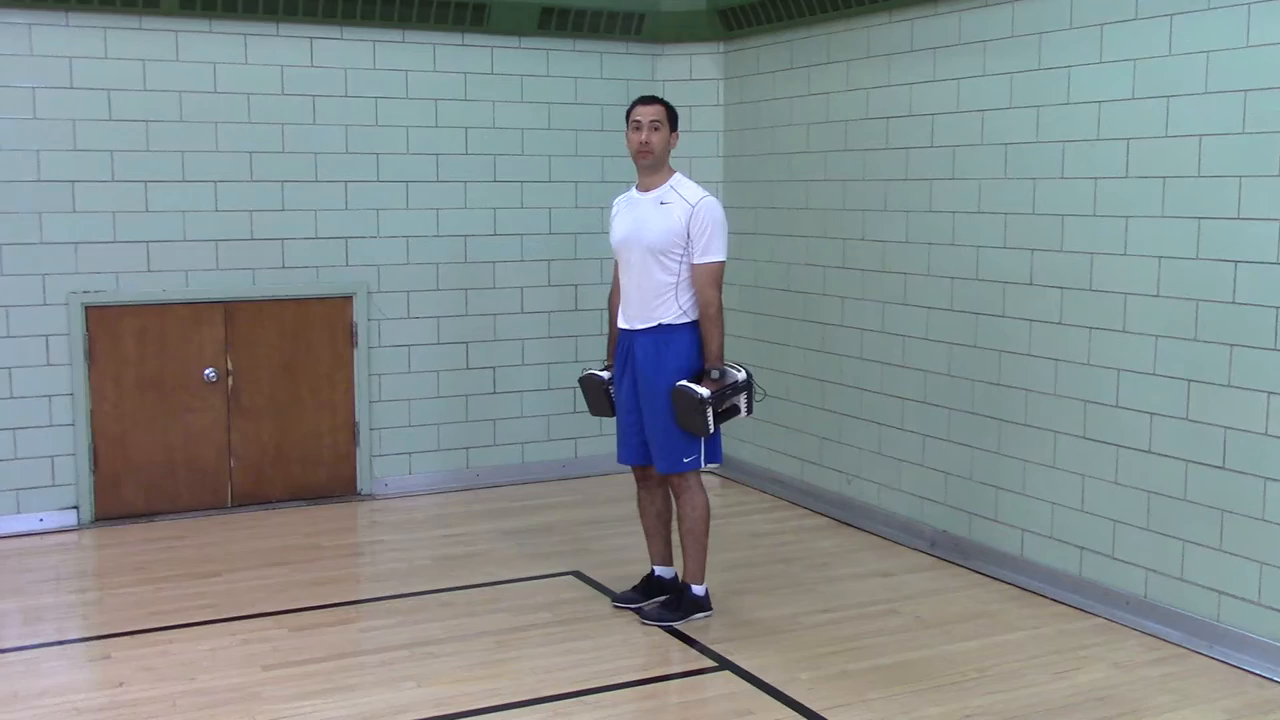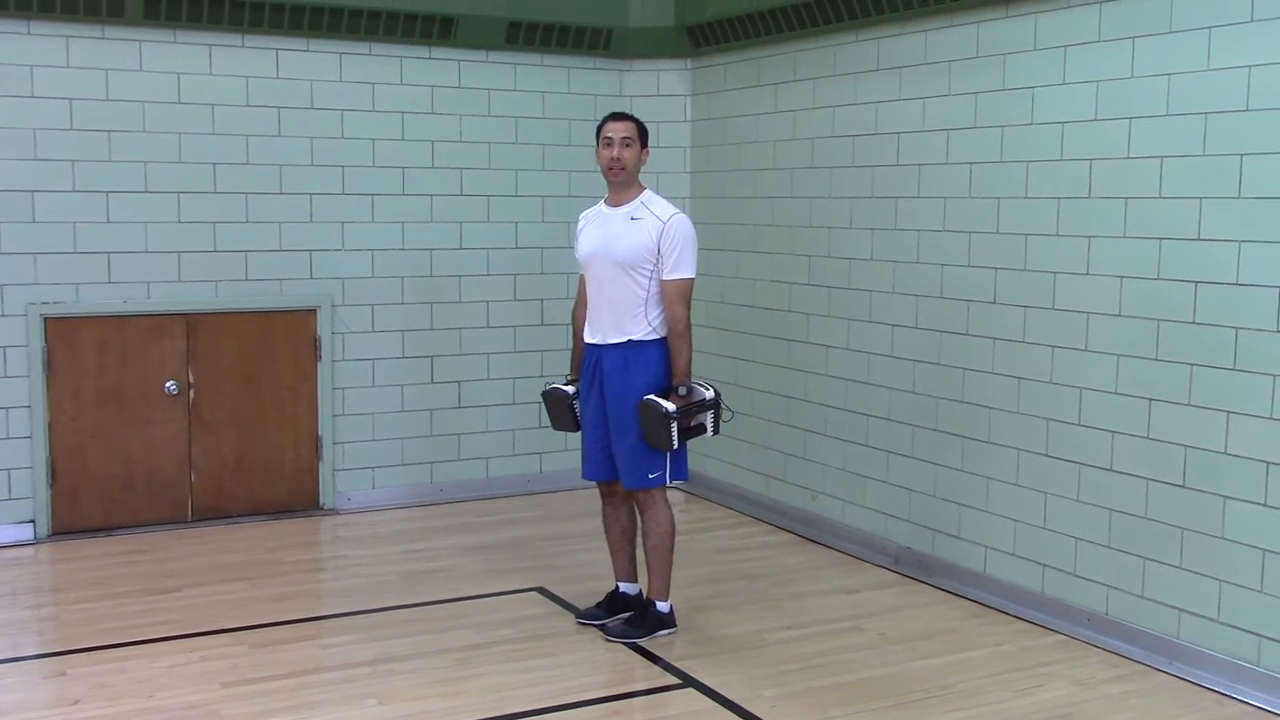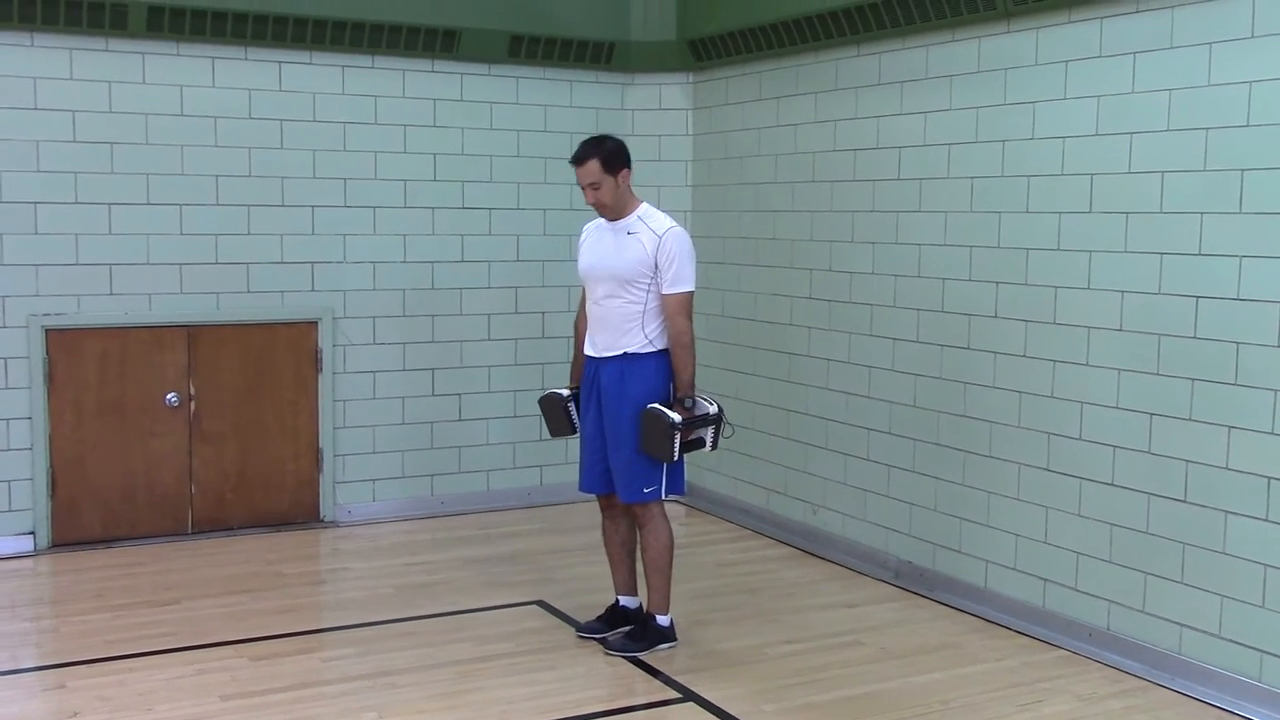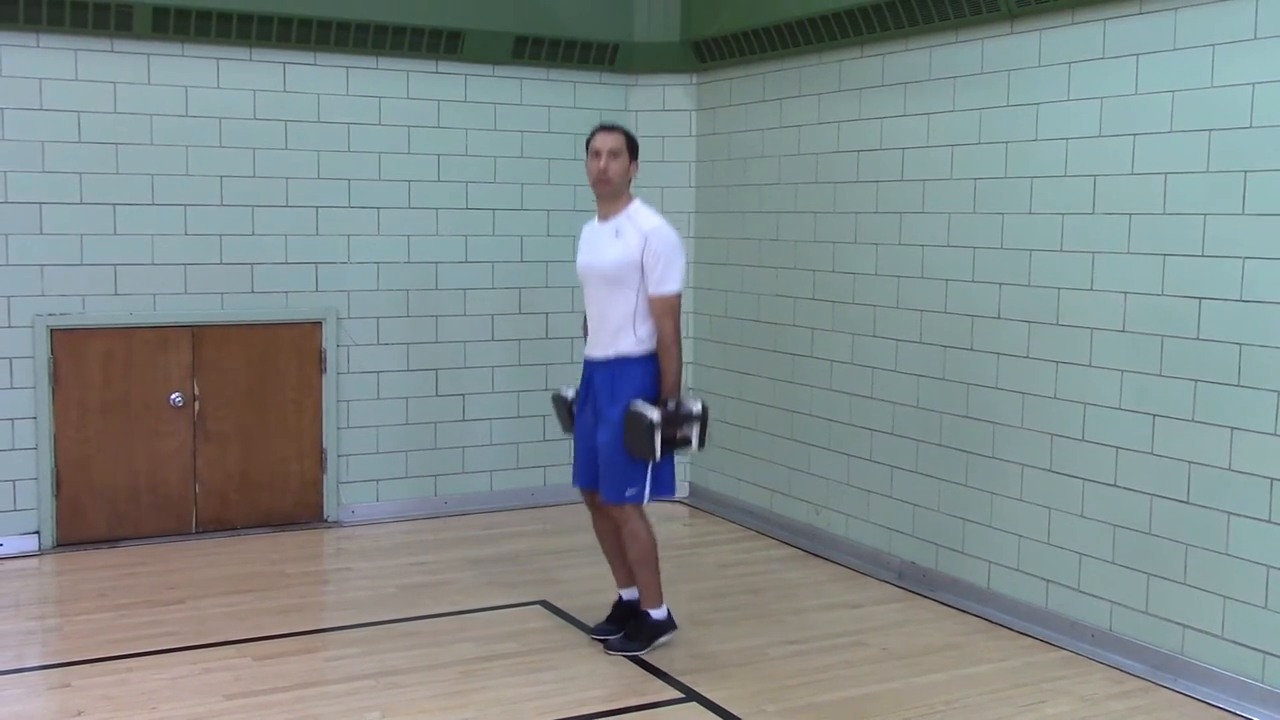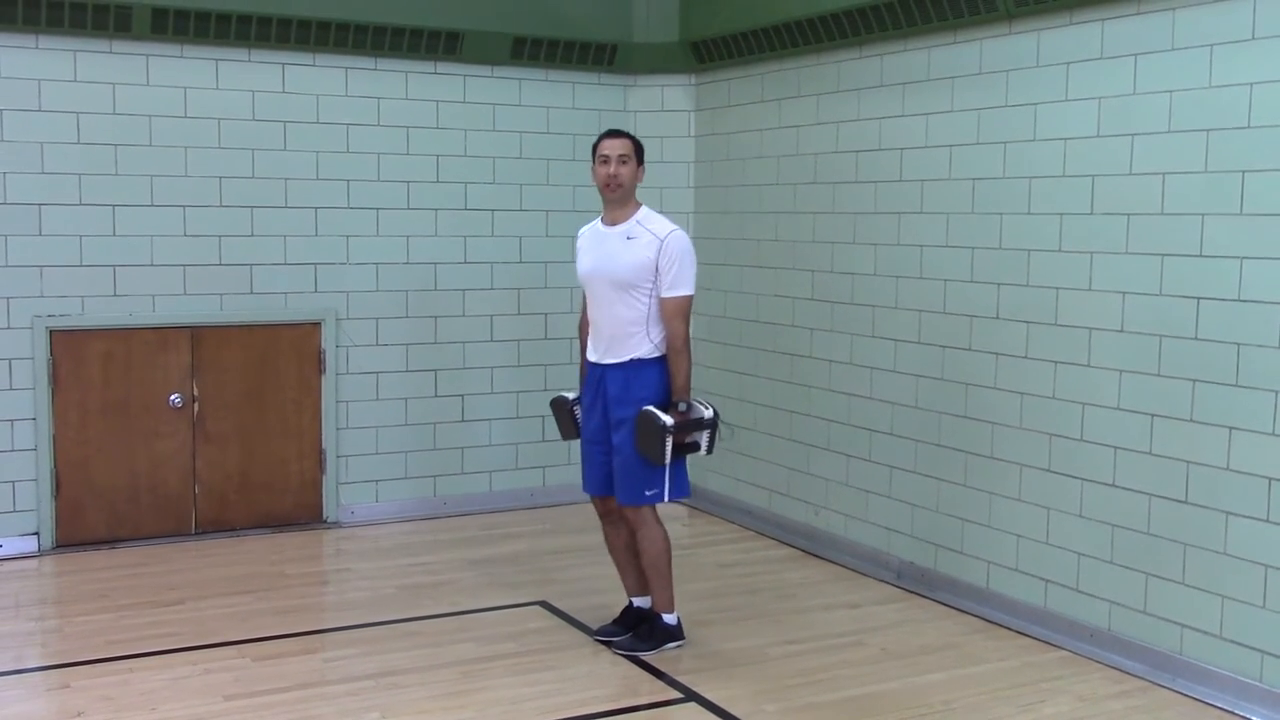
dt=1s
person 1, frame 1
left shoulder: (697, 205)
right shoulder: (622, 207)
left elbow: (709, 297)
left wrist: (713, 371)
right wrist: (611, 356)
left hip: (674, 347)
right hip: (632, 348)
left knee: (681, 473)
right knee: (645, 470)
left ankle: (695, 590)
right ankle: (661, 575)
person 1, frame 2
left shoulder: (667, 222)
right shoulder: (588, 222)
left elbow: (678, 314)
left wrist: (681, 388)
right wrist: (575, 371)
left hip: (642, 363)
right hip: (597, 363)
left knee: (647, 490)
right knee: (610, 486)
left ankle: (659, 607)
right ankle: (625, 591)
person 1, frame 3
left shoulder: (664, 236)
right shoulder: (591, 234)
left elbow: (679, 325)
left wrist: (684, 399)
right wrist: (575, 379)
left hip: (640, 375)
right hip: (597, 375)
left knee: (644, 504)
right knee: (610, 499)
left ankle: (659, 621)
right ankle: (625, 605)
person 1, frame 4
left shoulder: (653, 232)
right shoulder: (590, 232)
left elbow: (666, 324)
left wrist: (668, 400)
left hip: (633, 376)
right hip: (595, 373)
left knee: (623, 504)
right knee: (596, 497)
left ankle: (655, 614)
right ankle: (629, 598)
person 1, frame 5
left shoulder: (665, 239)
right shoulder: (587, 238)
left elbow: (677, 331)
left wrist: (680, 405)
right wrist: (584, 385)
left hip: (643, 381)
right hip: (600, 380)
left knee: (637, 507)
right knee: (607, 503)
left ankle: (667, 620)
right ankle: (639, 606)
